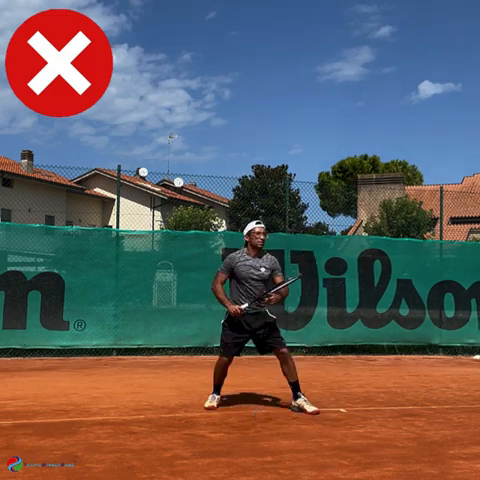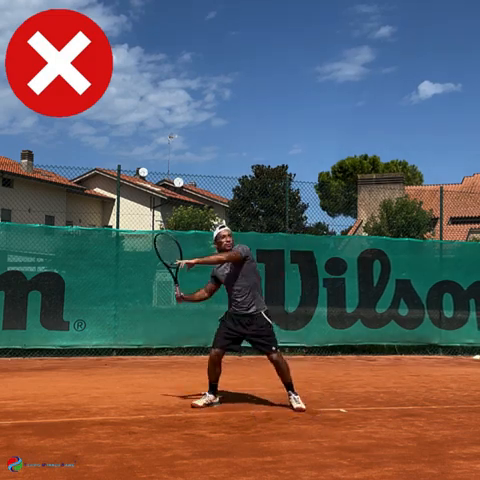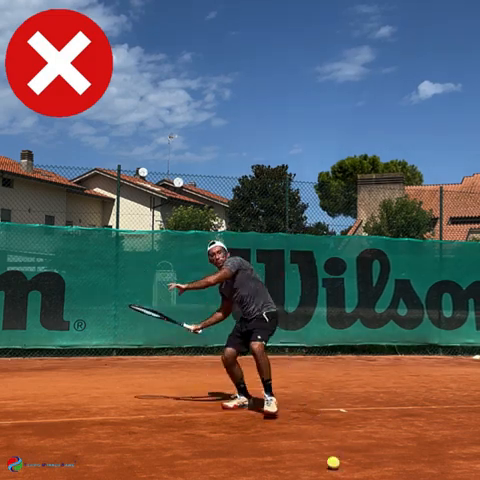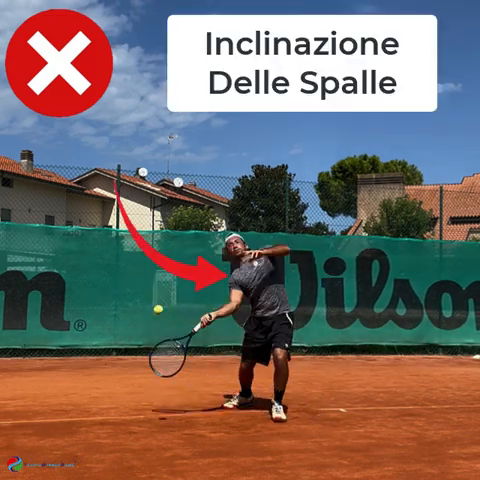
dt=0.7s
person 1, frame 1
left shoulder: (271, 260)
right shoulder: (233, 259)
left elbow: (283, 286)
right elbow: (216, 284)
left wrist: (278, 296)
right wrist: (228, 304)
left hip: (262, 317)
right hip: (238, 317)
left knee: (283, 353)
right knee: (225, 358)
left ankle: (298, 398)
right ankle: (215, 394)
person 1, frame 2
left shoulder: (242, 250)
right shoulder: (217, 269)
left elbow: (224, 257)
right elbow: (206, 292)
left wrist: (195, 261)
right wrist: (185, 297)
left hip: (256, 316)
right hip: (233, 317)
left knee: (275, 357)
right knee: (215, 354)
left ankle: (292, 394)
right ankle: (212, 394)
person 1, frame 3
left shoulder: (235, 262)
right shoulder: (225, 285)
left elbow: (213, 279)
right elbow: (224, 312)
left wrist: (186, 286)
right wrist: (201, 325)
left hip: (266, 315)
right hip: (247, 319)
left knee: (257, 347)
right knee: (228, 357)
left ankle: (269, 397)
right ankle: (244, 396)
person 1, frame 4
left shoulder: (265, 254)
right shoulder: (235, 277)
left elbow: (286, 249)
right elbow: (234, 304)
left wrist: (262, 252)
right wrist: (213, 314)
left hip: (281, 316)
right hip: (257, 321)
left knee: (280, 357)
right knee: (245, 366)
left ankle: (277, 404)
right ankle: (245, 396)
